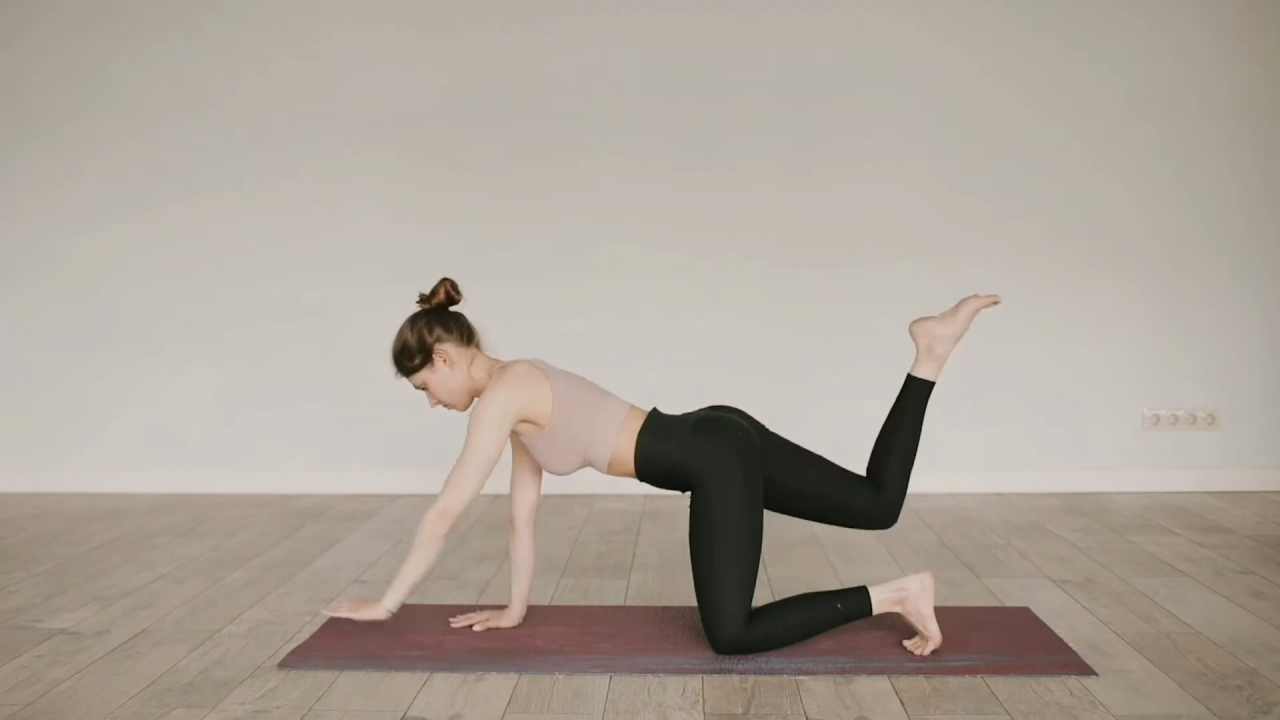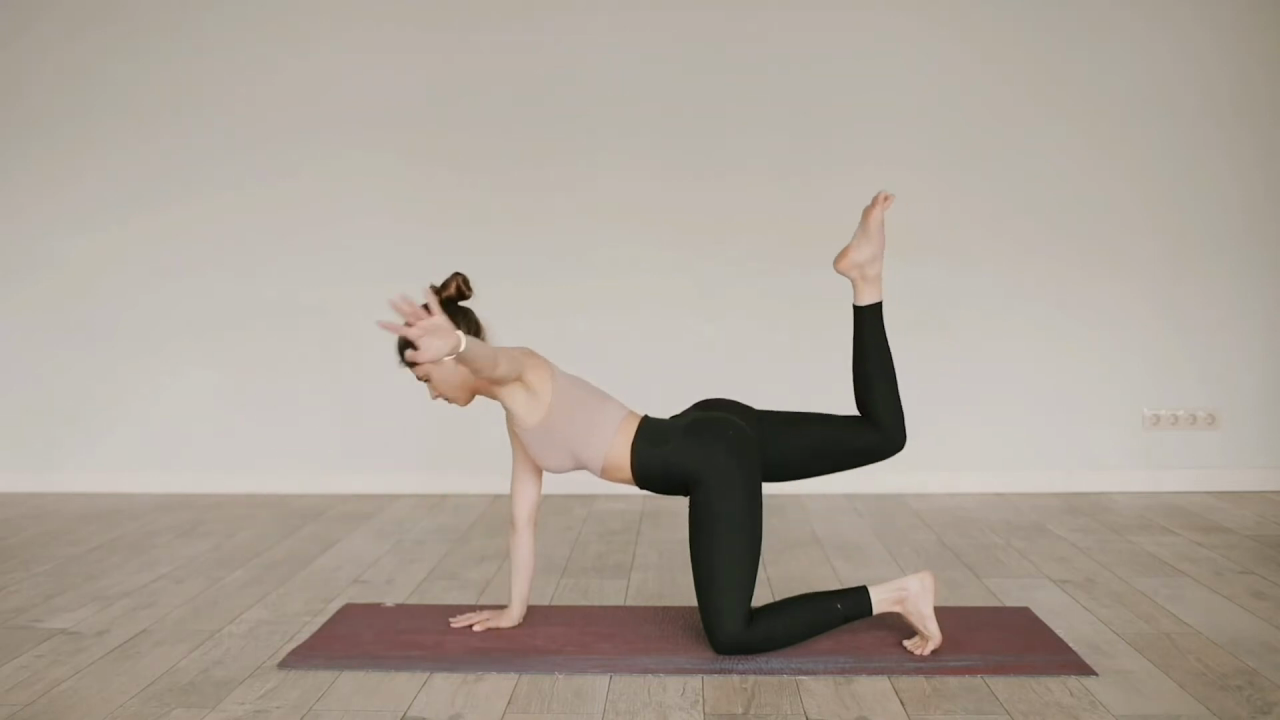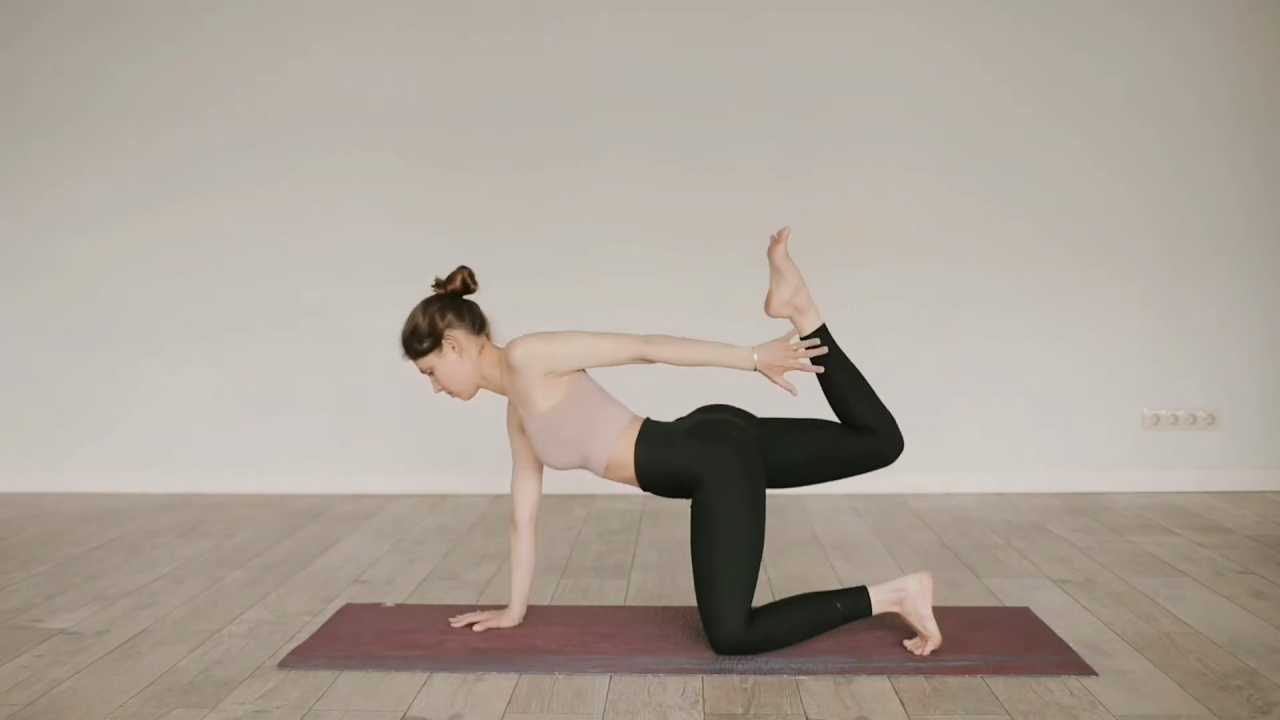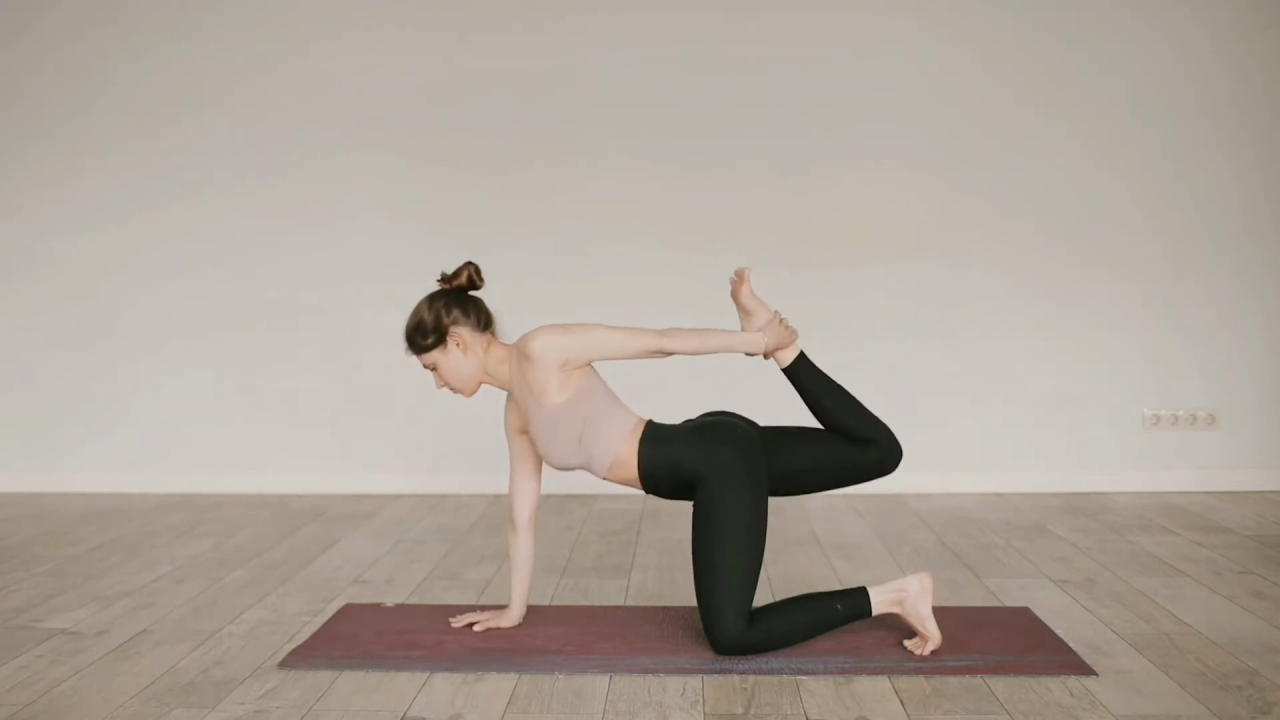
dt=0.7s
person 1, frame 1
left shoulder: (501, 394)
right shoulder: (517, 395)
left elbow: (449, 508)
right elbow: (522, 514)
left wrist: (390, 600)
right wrist: (514, 608)
left hip: (716, 459)
right hip: (720, 443)
left knee: (732, 635)
right knee: (877, 504)
left ankle: (889, 595)
right ankle: (928, 354)
person 1, frame 2
left shoulder: (513, 370)
right shoulder: (516, 413)
left elbow: (492, 365)
right elbow: (524, 515)
left wrist: (458, 351)
right wrist: (514, 608)
left hip: (714, 457)
right hip: (716, 439)
left knee: (731, 634)
right knee: (884, 435)
left ankle: (893, 595)
right ankle: (863, 277)
person 1, frame 3
left shoulder: (526, 358)
right shoulder: (518, 410)
left elbow: (645, 347)
right elbow: (524, 514)
left wrist: (754, 357)
right wrist: (513, 608)
left hip: (717, 455)
right hip: (713, 448)
left knee: (731, 635)
left ankle: (891, 594)
person 1, frame 4
left shoulder: (540, 350)
right shoulder: (516, 411)
left elbow: (658, 341)
right elbow: (522, 516)
left wrist: (751, 340)
right wrist: (514, 608)
left hip: (719, 457)
right hip: (710, 458)
left knee: (731, 636)
left ankle: (891, 595)
